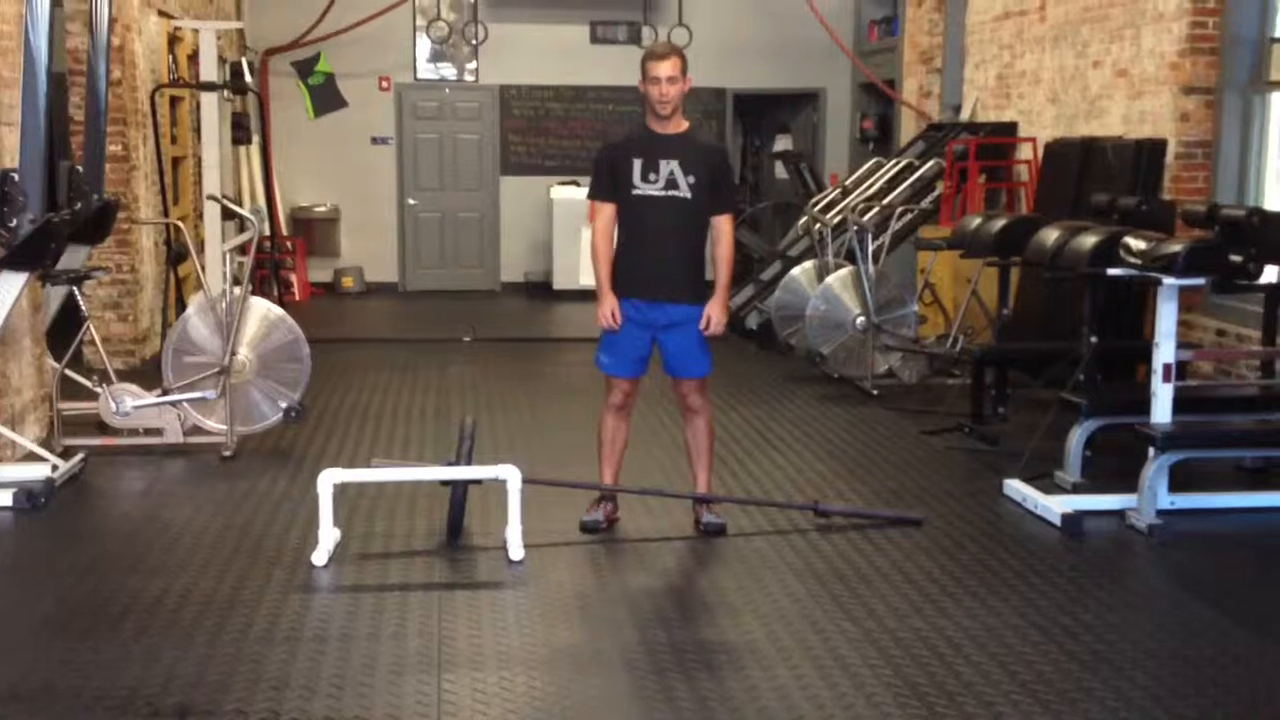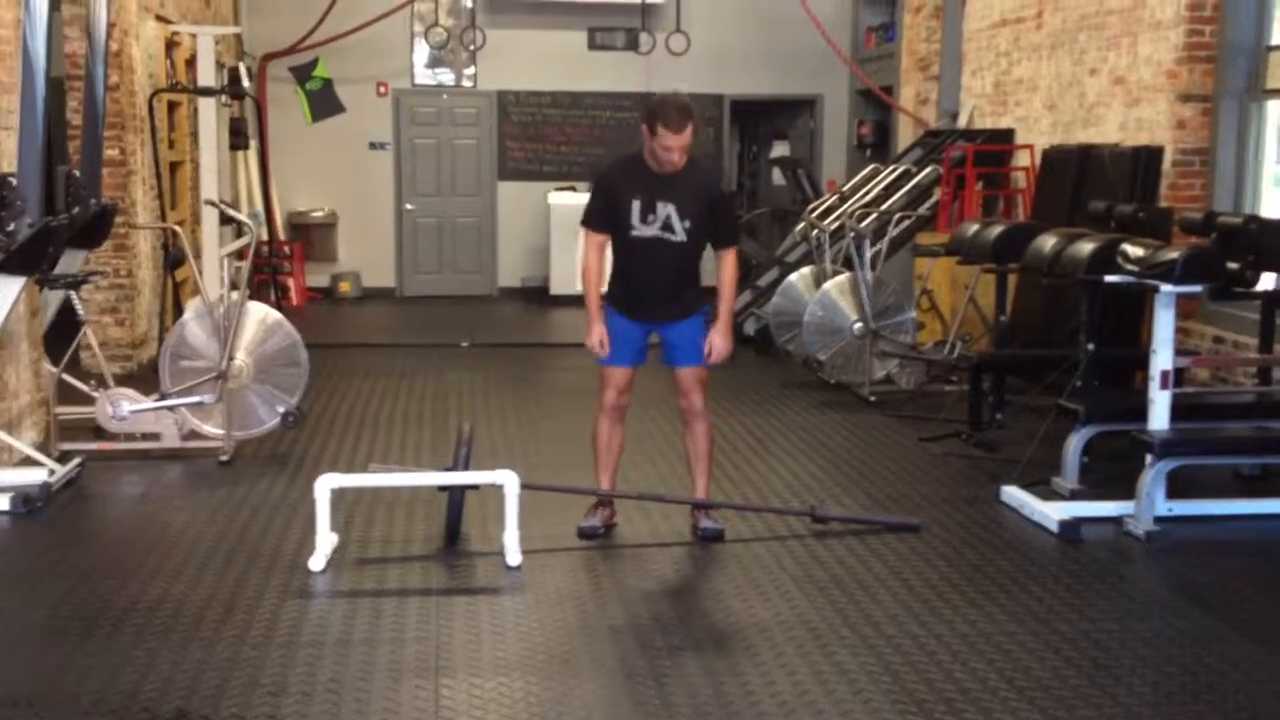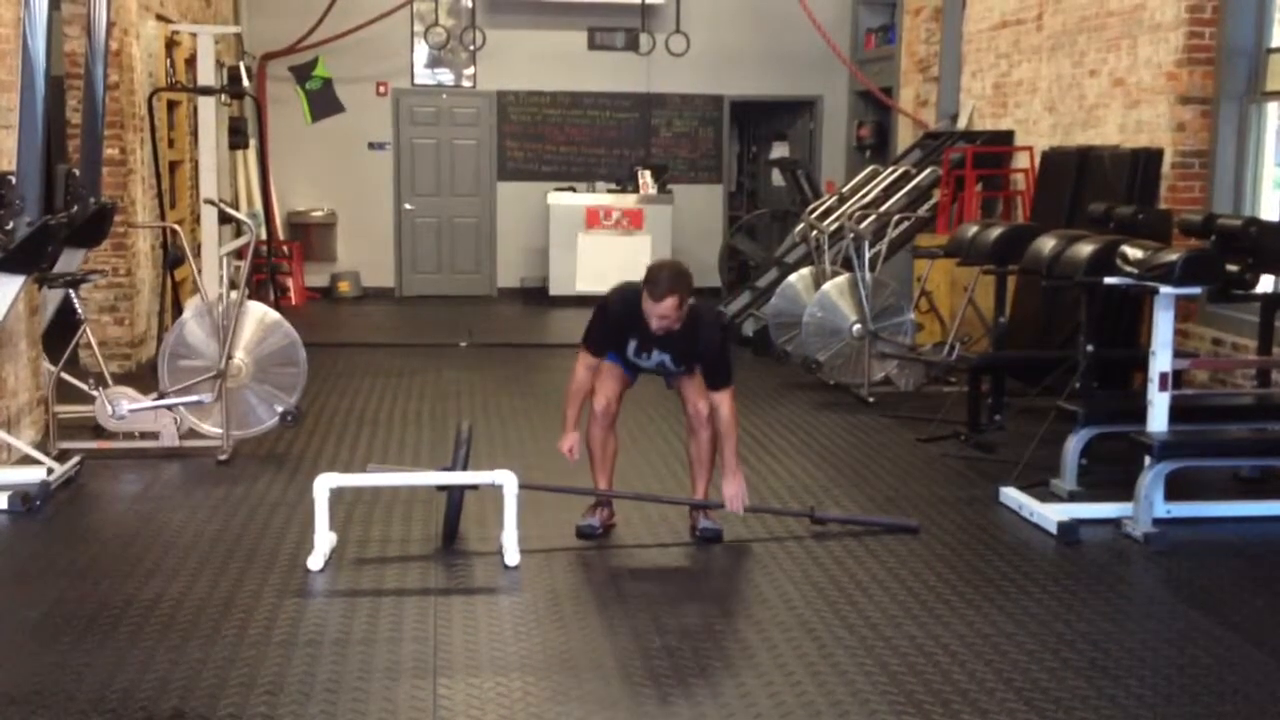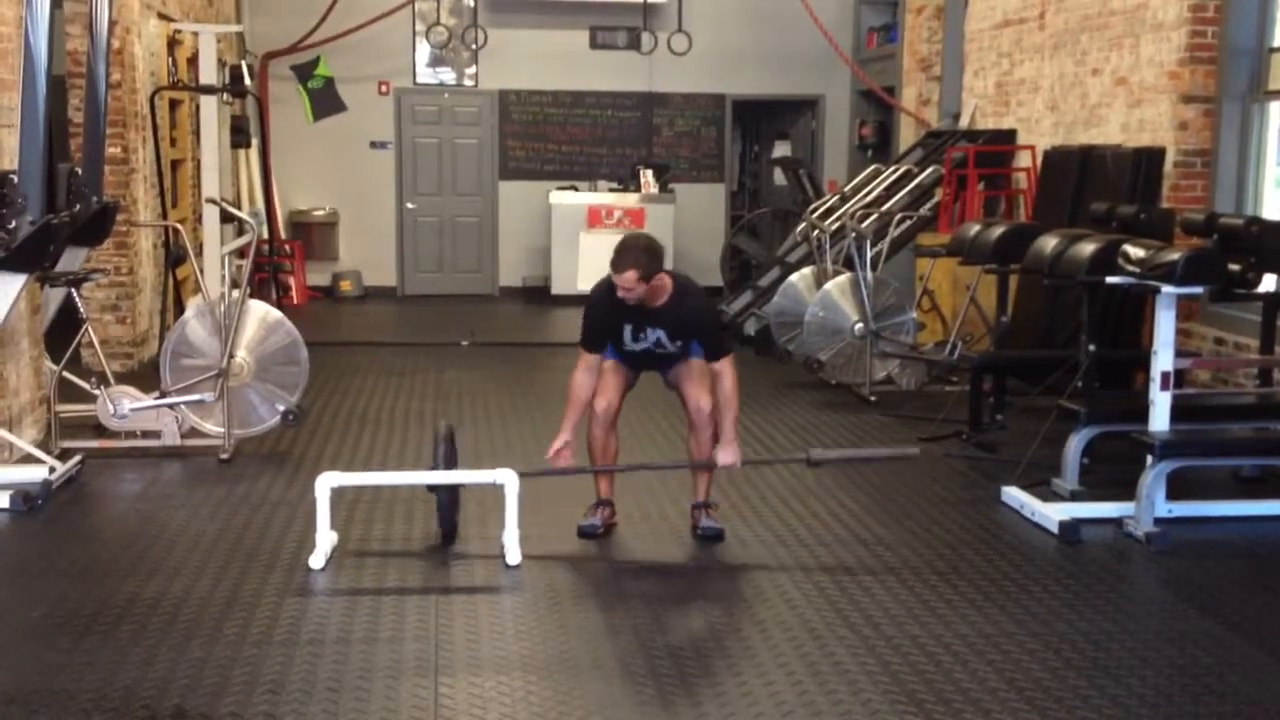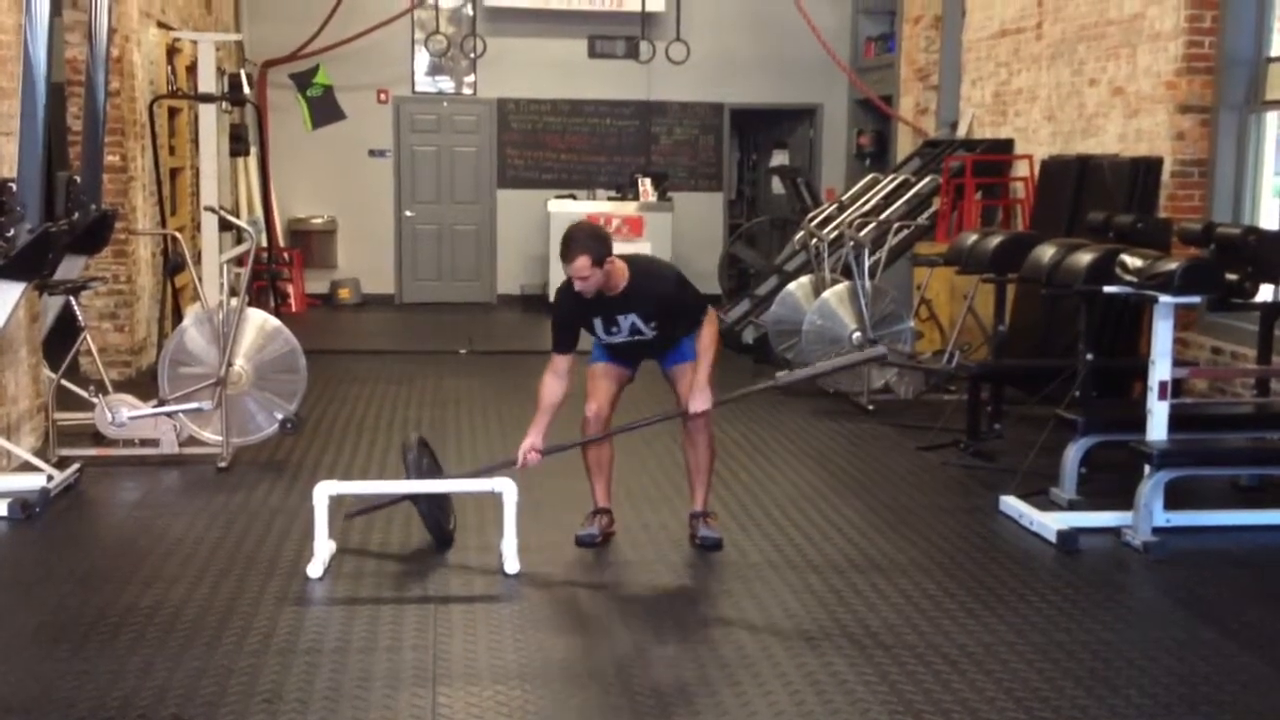
dt=0.7s
person 1, frame 1
left shoulder: (710, 156)
right shoulder: (617, 153)
left elbow: (722, 230)
right elbow: (603, 226)
left wrist: (720, 297)
right wrist: (604, 292)
left hip: (687, 304)
right hip: (629, 301)
left knee: (694, 400)
right knee: (618, 397)
left ankle: (703, 499)
right ankle: (607, 497)
person 1, frame 2
left shoulder: (708, 186)
right shoulder: (614, 178)
left elbow: (727, 255)
right elbow: (594, 248)
left wrist: (723, 323)
right wrist: (594, 317)
left hip: (685, 312)
right hip: (625, 309)
left knee: (694, 403)
right knee: (612, 401)
left ankle: (701, 506)
right ankle: (604, 503)
person 1, frame 3
left shoulder: (707, 330)
right shoulder: (617, 305)
left elbow: (722, 404)
right elbow: (587, 365)
left wrist: (732, 473)
right wrist: (570, 428)
left hip: (682, 360)
right hip: (624, 351)
left knee: (701, 411)
right knee: (602, 406)
left ankle: (699, 507)
right ankle: (603, 504)
person 1, frame 4
left shoulder: (693, 302)
right shoulder: (603, 298)
left elbow: (724, 369)
right elbow: (588, 367)
left wrist: (728, 440)
right wrist: (567, 431)
left hip: (679, 352)
right hip: (621, 352)
left knee: (703, 409)
right knee: (602, 408)
left ankle: (702, 506)
right ankle: (604, 504)
person 1, frame 5
left shoulder: (660, 279)
right shoulder: (569, 299)
left elbow: (708, 322)
right elbow: (558, 371)
left wrist: (701, 385)
right wrist: (536, 432)
left hip: (675, 339)
right hip: (614, 346)
left knee: (697, 415)
right knee: (594, 413)
left ankle: (700, 515)
right ankle: (602, 513)
